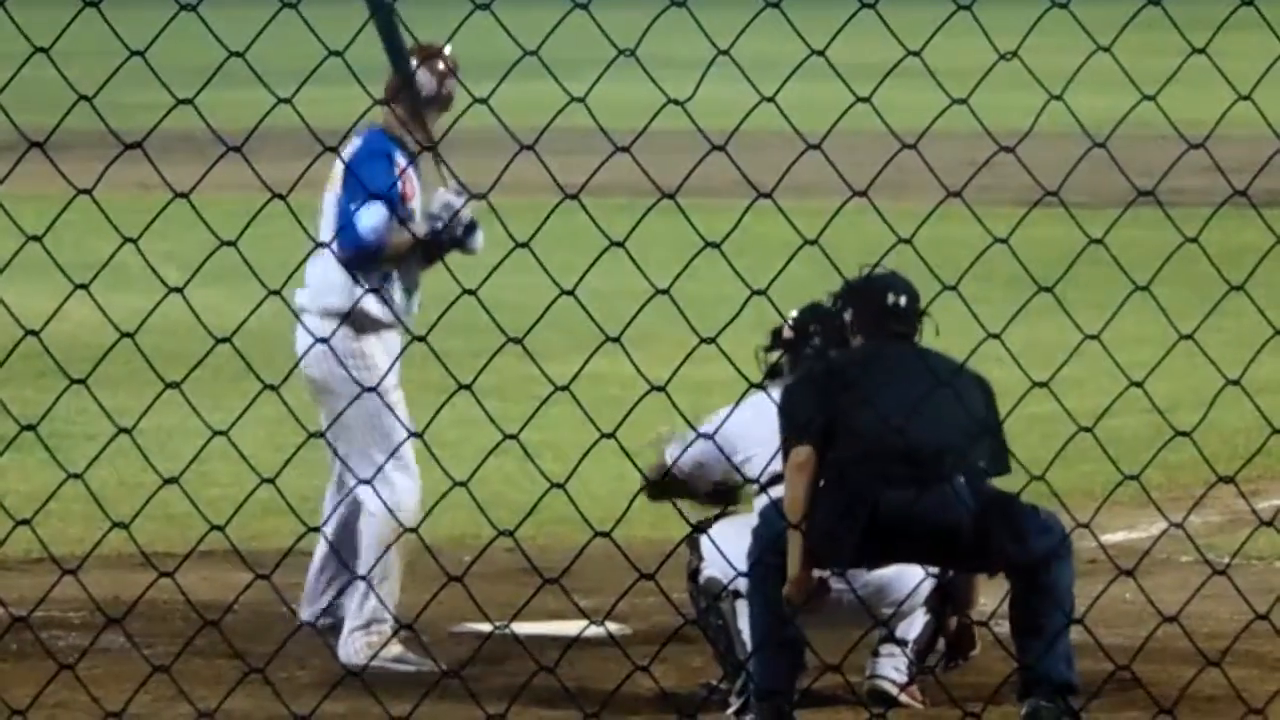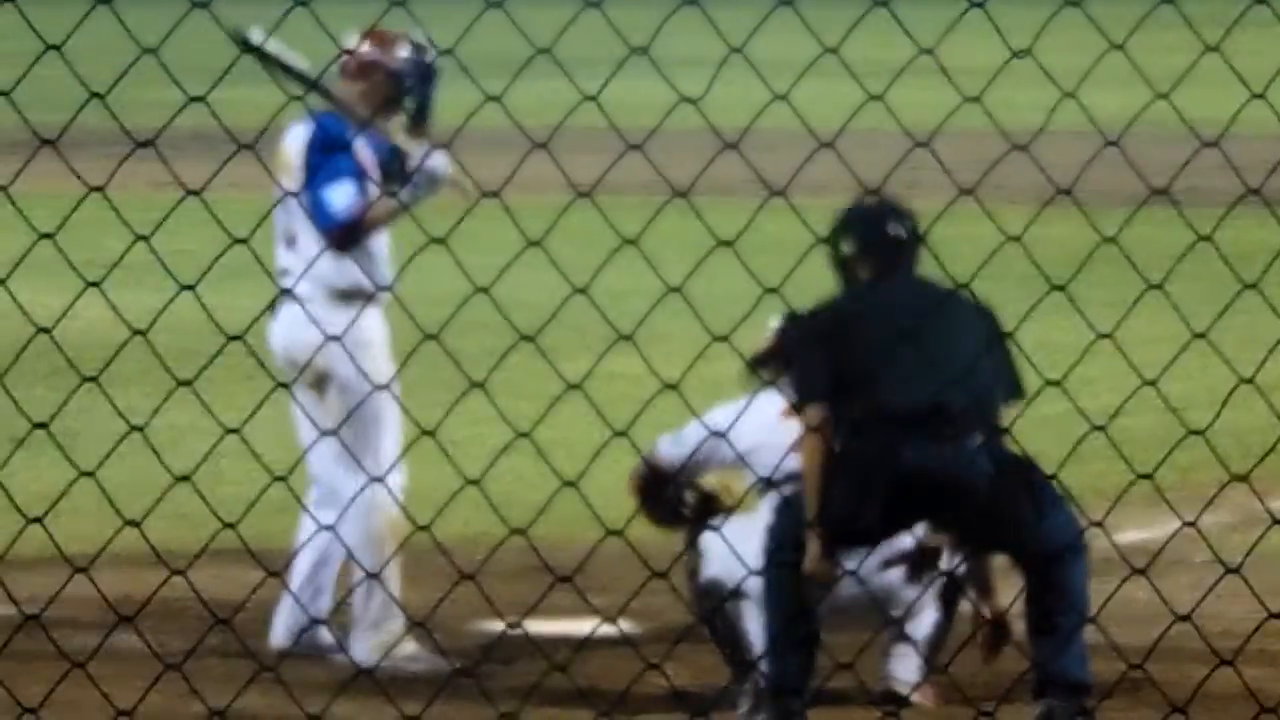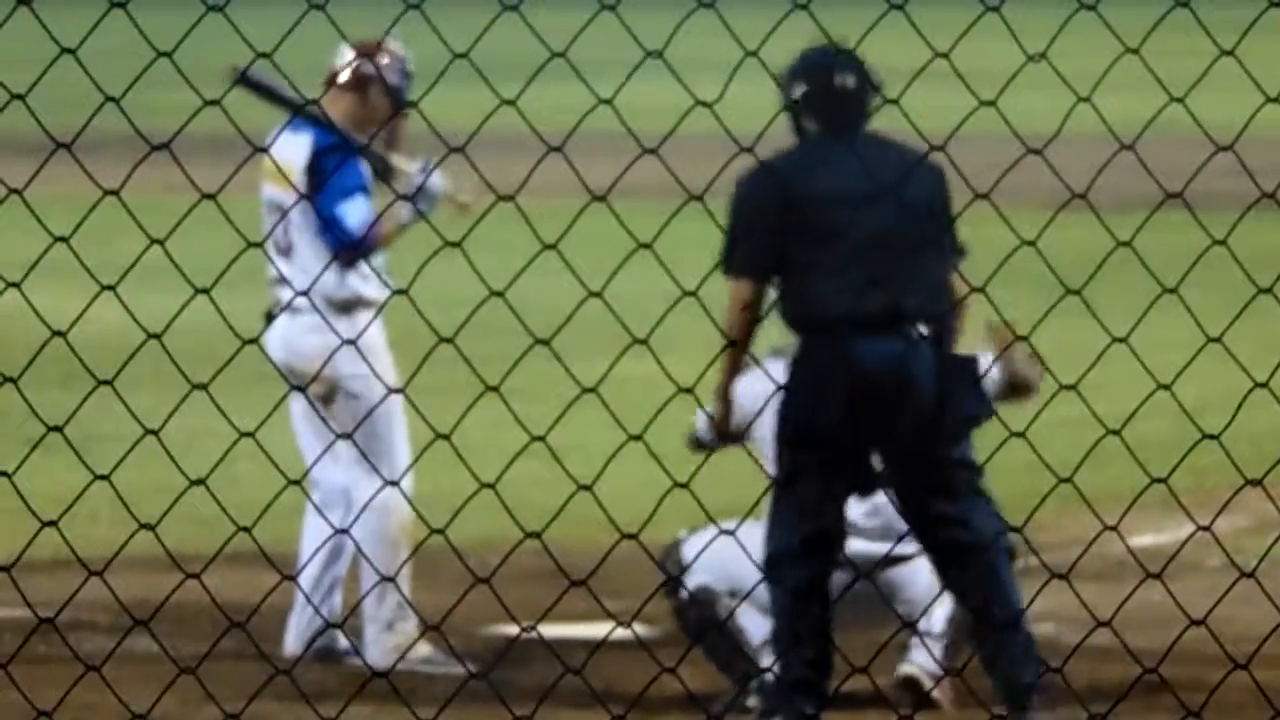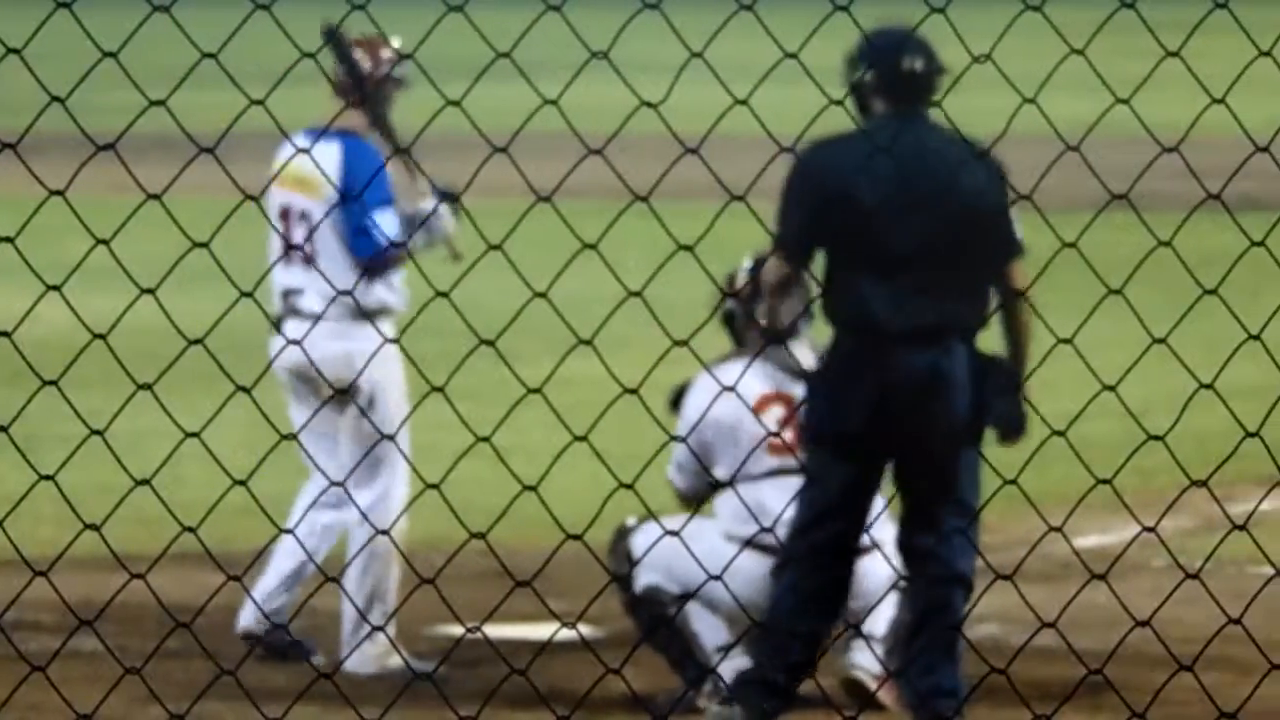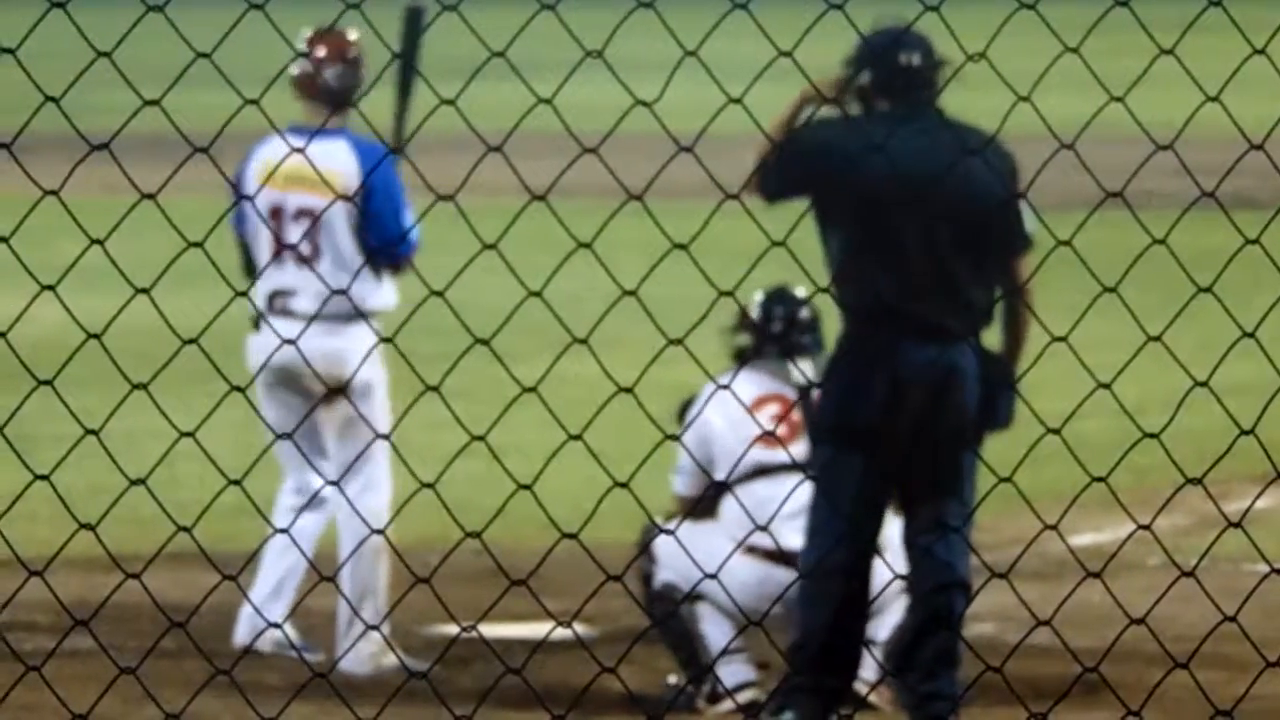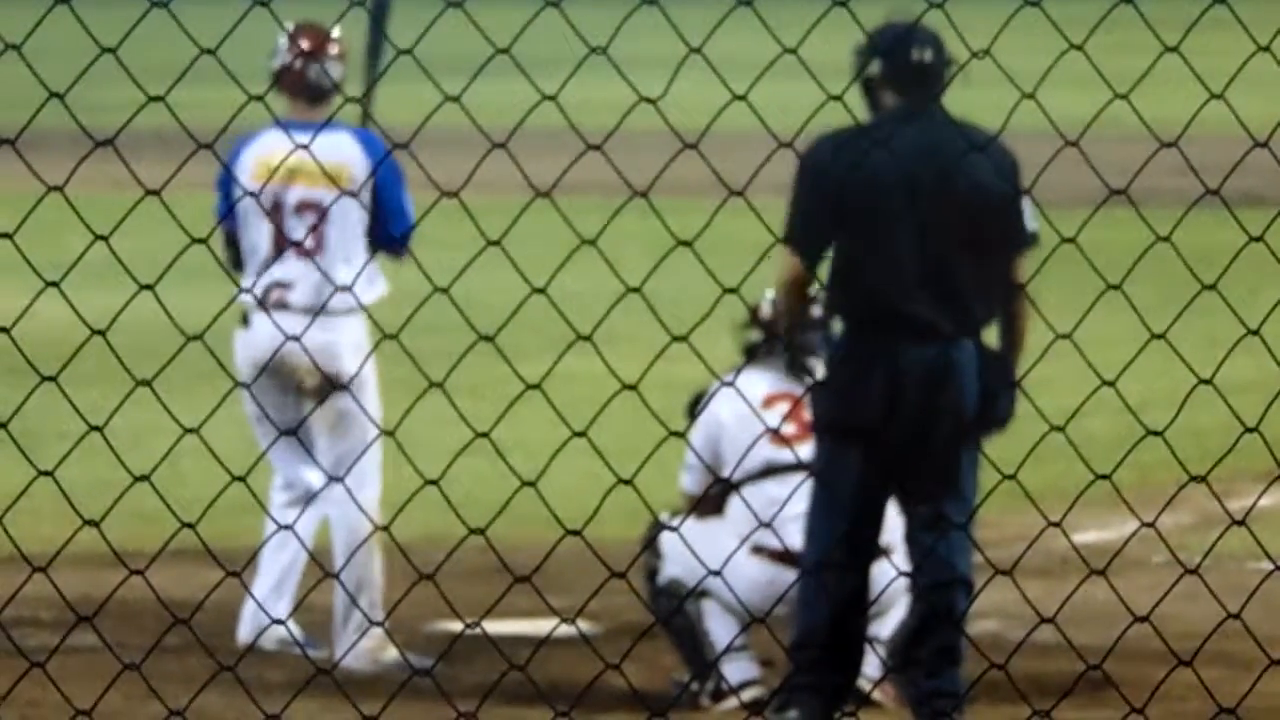
dt=0.7s
person 1, frame 1
left shoulder: (391, 155)
right shoulder: (376, 154)
left elbow: (402, 254)
right elbow: (360, 247)
left wrist: (444, 237)
right wrist: (429, 230)
left hip: (355, 336)
right hip: (351, 338)
left knee: (359, 474)
right knee: (391, 483)
left ankle: (326, 602)
right ankle: (368, 637)
person 1, frame 2
left shoulder: (320, 131)
right shoulder: (332, 135)
left elbow: (377, 196)
right elbow: (344, 227)
left wrist: (418, 150)
right wrist: (410, 189)
left hip: (307, 323)
right hip: (338, 323)
left knee: (334, 483)
right knee: (376, 480)
left ankle: (299, 622)
right ankle: (378, 636)
person 1, frame 3
left shoulder: (290, 137)
right shoulder: (332, 150)
left elbow: (380, 148)
right elbow: (355, 241)
right wrist: (416, 204)
left hip: (295, 329)
right hip: (340, 332)
left knee: (335, 484)
right knee: (385, 481)
left ankle: (313, 628)
right ankle: (392, 637)
person 1, frame 4
left shoulder: (291, 152)
right shoulder: (360, 155)
right elbow: (373, 253)
left wrist: (407, 217)
right wrist: (424, 225)
left hip: (295, 336)
right hip: (354, 339)
left knee: (332, 485)
right knee: (377, 491)
left ankle: (266, 611)
right ankle: (368, 644)
person 1, frame 5
left shoulder: (259, 157)
right shoulder: (366, 159)
left elbow: (250, 259)
right elbow: (398, 253)
right wrist: (362, 233)
left hip: (272, 339)
right hip: (342, 341)
left knee: (305, 482)
right knee: (362, 490)
left ankle: (261, 623)
right ankle: (364, 645)
person 1, frame 6
left shoulder: (245, 153)
right shoulder: (365, 151)
left elbow: (236, 255)
right elbow: (399, 239)
left hip: (262, 332)
right hip: (335, 334)
left knee: (294, 478)
right knee: (352, 485)
left ankle: (265, 618)
right ankle: (361, 641)
person 2, frame 1
left shoulder: (823, 376)
right shoulder: (966, 379)
left elbow: (802, 461)
left wrist: (797, 562)
left hip: (866, 517)
right hip: (956, 515)
left knee: (773, 535)
right knee: (1047, 543)
person 2, frame 2
left shoulder: (826, 320)
right shoulder: (971, 312)
left elbow: (817, 425)
left wrist: (815, 531)
right wrist: (976, 534)
left hip: (880, 468)
right hip: (971, 466)
right knee: (1057, 542)
person 2, frame 3
left shoulder: (773, 182)
right shoulder: (922, 171)
left elbow: (746, 298)
right elbow: (949, 284)
left wrist: (723, 393)
right wrist: (941, 368)
left hip: (833, 365)
right hip: (920, 358)
left knee: (803, 539)
right knee: (965, 530)
person 2, frame 4
left shoulder: (827, 163)
right shoulder: (977, 166)
left elbow: (781, 271)
right elbow: (1011, 288)
left wrist: (769, 314)
right wrist: (1013, 386)
left hip: (861, 368)
right hip: (949, 369)
left knee: (819, 536)
right knee: (942, 541)
person 2, frame 5
left shoulder: (839, 144)
right shoulder: (988, 157)
left elbow: (760, 176)
right elbow: (1016, 281)
left wrist: (806, 102)
right wrist: (1005, 373)
left hip: (872, 361)
right hip: (956, 364)
left knee: (840, 534)
right knee: (942, 534)
person 2, frame 6
left shoulder: (837, 156)
right shoulder: (991, 158)
left elbow: (795, 276)
right elbow: (1013, 283)
left wrist: (790, 338)
right wrist: (1005, 376)
left hip: (868, 361)
right hip: (956, 364)
left knee: (840, 533)
right knee: (944, 533)
person 3, frame 1
left shoulder: (754, 411)
left elbow: (661, 479)
left wrist: (712, 488)
right hip: (891, 578)
left knee: (710, 549)
left ankle: (752, 679)
right ankle: (894, 670)
person 3, frame 2
left shoulder: (747, 411)
left elbow: (649, 475)
left wrist: (687, 515)
right hip: (894, 572)
left knee: (712, 543)
right knee: (951, 546)
left ankle: (765, 679)
right ankle: (907, 674)
person 3, frame 3
left shoulder: (770, 376)
left elbow: (703, 436)
right elbow: (1023, 375)
right hip: (905, 576)
left knee: (688, 558)
left ankle: (766, 677)
right ankle: (928, 663)
person 3, frame 4
left shoulder: (716, 385)
left elbow: (688, 492)
left hip: (757, 574)
right hip: (854, 577)
left knee: (635, 548)
right knee: (896, 543)
left ankle: (723, 679)
right ankle: (870, 663)
person 3, frame 5
left shoulder: (719, 395)
left elbow: (689, 508)
left hip: (762, 579)
left knee: (663, 546)
right knee: (902, 536)
left ankle: (729, 682)
right ankle: (868, 672)
person 3, frame 6
left shoulder: (730, 392)
left elbow: (698, 504)
left hip: (769, 577)
right hip: (868, 580)
left knee: (668, 541)
right knee: (911, 536)
left ankle: (733, 680)
right ankle: (871, 670)
